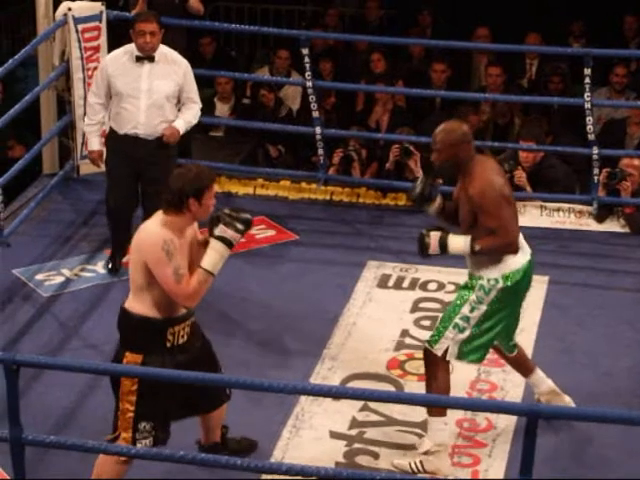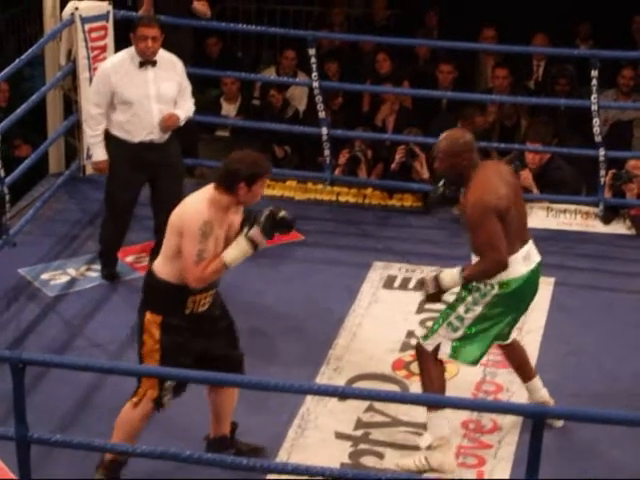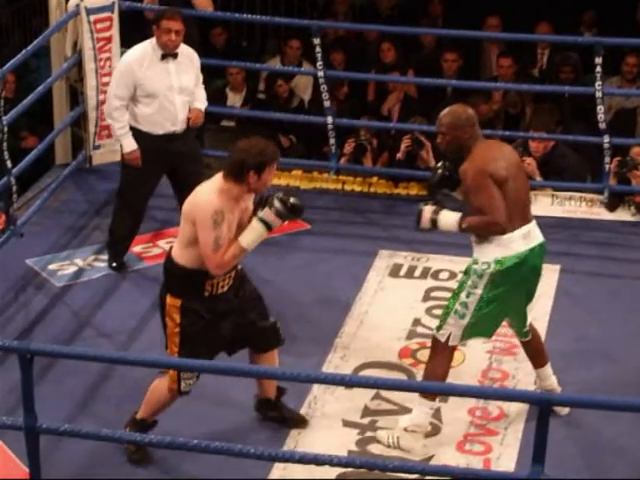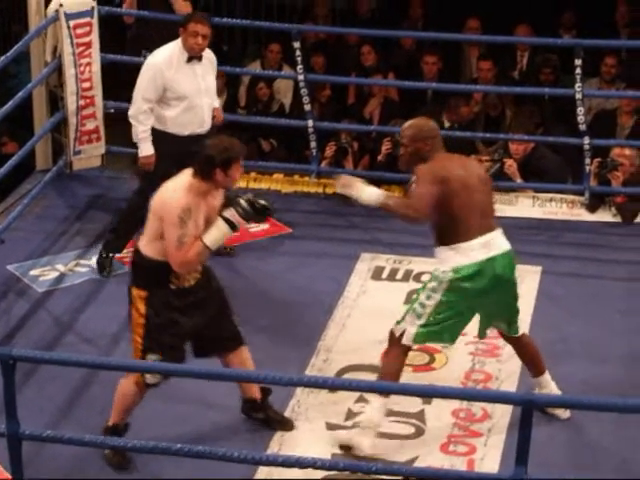
dt=1s
person 1, frame 1
left shoulder: (481, 186)
right shoulder: (477, 166)
left elbow: (509, 241)
right elbow: (461, 217)
left wrist: (449, 243)
right wrist: (432, 201)
left hip: (497, 279)
right hip: (512, 271)
left knee: (436, 353)
right knee: (499, 340)
right ankle: (553, 397)
person 1, frame 2
left shoulder: (476, 198)
right shoulder: (499, 169)
left elbow: (496, 261)
left wrist: (448, 278)
right wrist: (457, 203)
left hip: (502, 283)
right hip: (528, 268)
left knee: (428, 350)
right knee: (502, 335)
left ankle: (439, 448)
right ankle: (543, 402)
person 1, frame 3
left shoulder: (473, 166)
right shoulder: (503, 150)
left elbow: (496, 222)
left wrist: (444, 219)
right wrist: (457, 188)
left hip: (499, 260)
right hip: (531, 247)
left knee: (444, 339)
right knee: (519, 322)
left ankle: (414, 429)
right ankle: (551, 391)
person 1, frame 4
left shoulder: (428, 170)
right shoulder: (472, 165)
left elbow: (415, 211)
left wrist: (365, 192)
left hip: (463, 269)
right hip: (500, 256)
left knee: (400, 340)
right knee: (511, 330)
left ankle: (366, 429)
right ankle: (552, 396)
person 2, frame 1
left shoulder: (186, 224)
right shoulder: (156, 237)
right elbow: (188, 295)
left wrist: (215, 237)
right wrist: (221, 245)
left hip: (181, 329)
right hip: (147, 338)
left knee: (215, 394)
right knee: (131, 439)
left ankle: (213, 443)
person 2, frame 2
left shoulder: (231, 202)
right shoulder: (198, 214)
left elbow: (228, 243)
right elbow: (198, 276)
left wrist: (260, 227)
right wrist: (249, 242)
left hip: (205, 298)
right hip: (168, 303)
left knee: (229, 368)
right knee: (152, 393)
left ankle: (221, 440)
person 2, frame 3
left shoulder: (242, 190)
right shoulder: (210, 203)
right elbow: (218, 264)
left wrist: (271, 213)
right wrist: (263, 224)
left hip: (229, 279)
right hip: (190, 288)
left knee: (266, 339)
right knee: (181, 376)
left ankle: (269, 403)
right ankle: (138, 425)
person 2, frame 4
left shoulder: (211, 186)
right shoulder: (177, 201)
right elbow: (182, 262)
left wrist: (243, 212)
right wrist: (228, 223)
left hip: (194, 275)
right hip: (158, 284)
left knee: (231, 340)
right knee: (148, 370)
left ankle: (256, 403)
right ankle: (112, 431)
person 3, frame 1
left shoulder: (178, 64)
right shoulder: (112, 61)
left elbow: (192, 104)
right elbow: (96, 103)
left wrist: (179, 126)
right wrist: (93, 141)
left hip: (160, 146)
right hip: (121, 144)
left knee: (157, 206)
right knee: (118, 204)
right ankle: (118, 250)
person 3, frame 2
left shoulder: (174, 64)
right shoulder: (111, 68)
left elbow: (186, 99)
right elbow: (95, 112)
left wrist: (179, 115)
right wrist: (98, 152)
left hip: (165, 148)
right hip: (126, 151)
left knee: (169, 208)
right knee: (118, 210)
right ankle: (108, 261)
person 3, frame 3
left shoulder: (190, 56)
right shoulder: (134, 60)
left elbow: (197, 87)
right elbow: (115, 104)
left wrist: (199, 107)
right wrist: (128, 144)
left hip: (184, 138)
right hip: (146, 142)
right knee: (132, 200)
right ankle: (116, 251)
person 3, frame 4
left shoulder: (209, 59)
right shoulder: (160, 61)
right elbow: (140, 107)
left wrist: (215, 106)
right wrist: (145, 148)
left hip: (199, 139)
right hip: (167, 142)
right knee: (147, 197)
right ankle: (111, 247)
